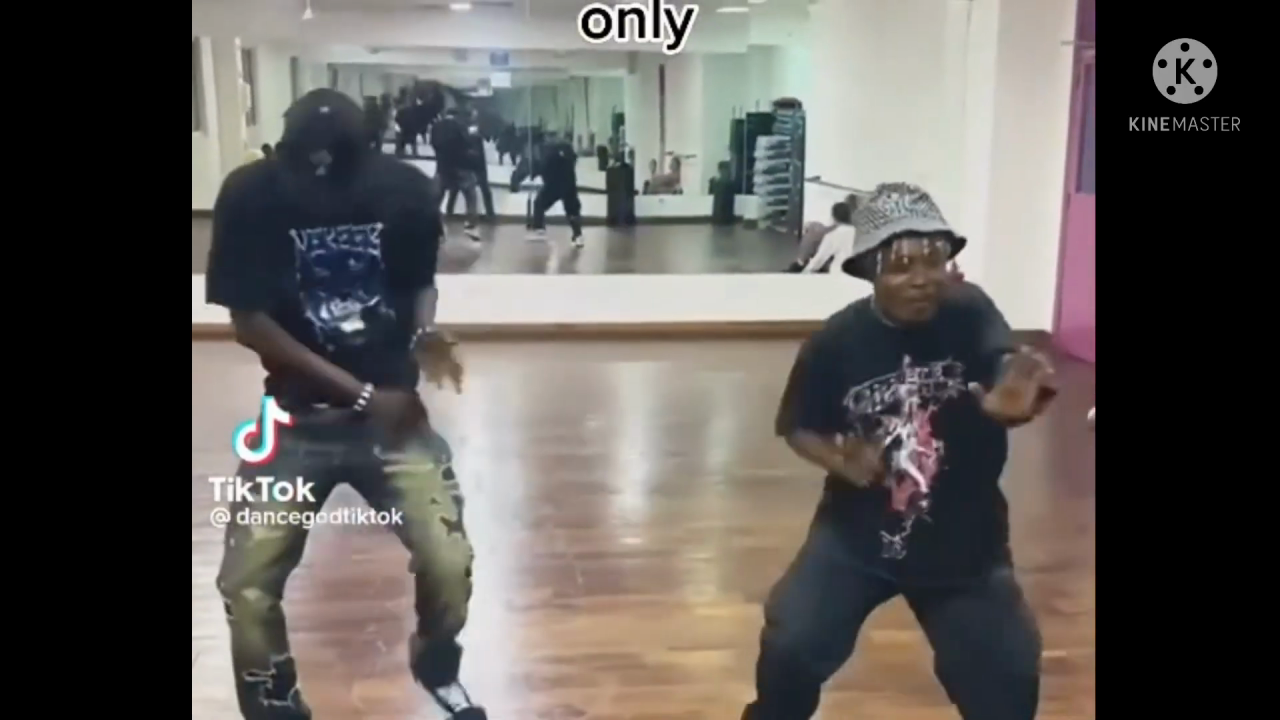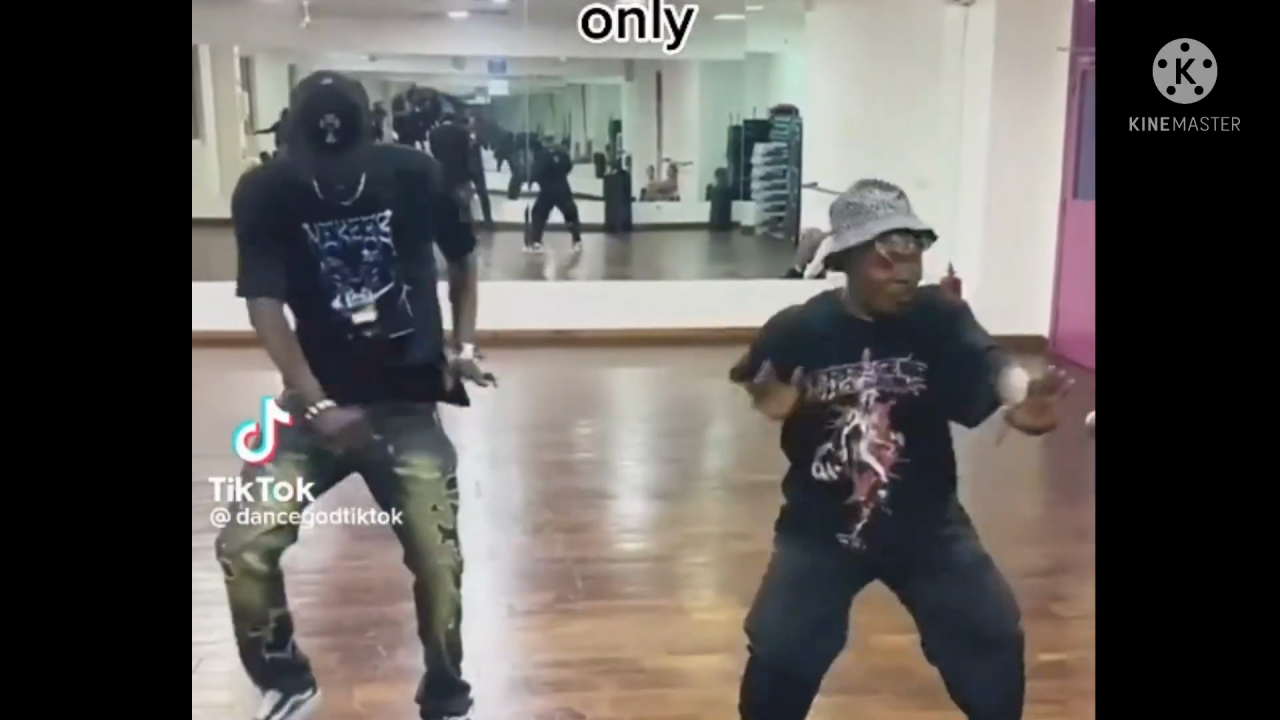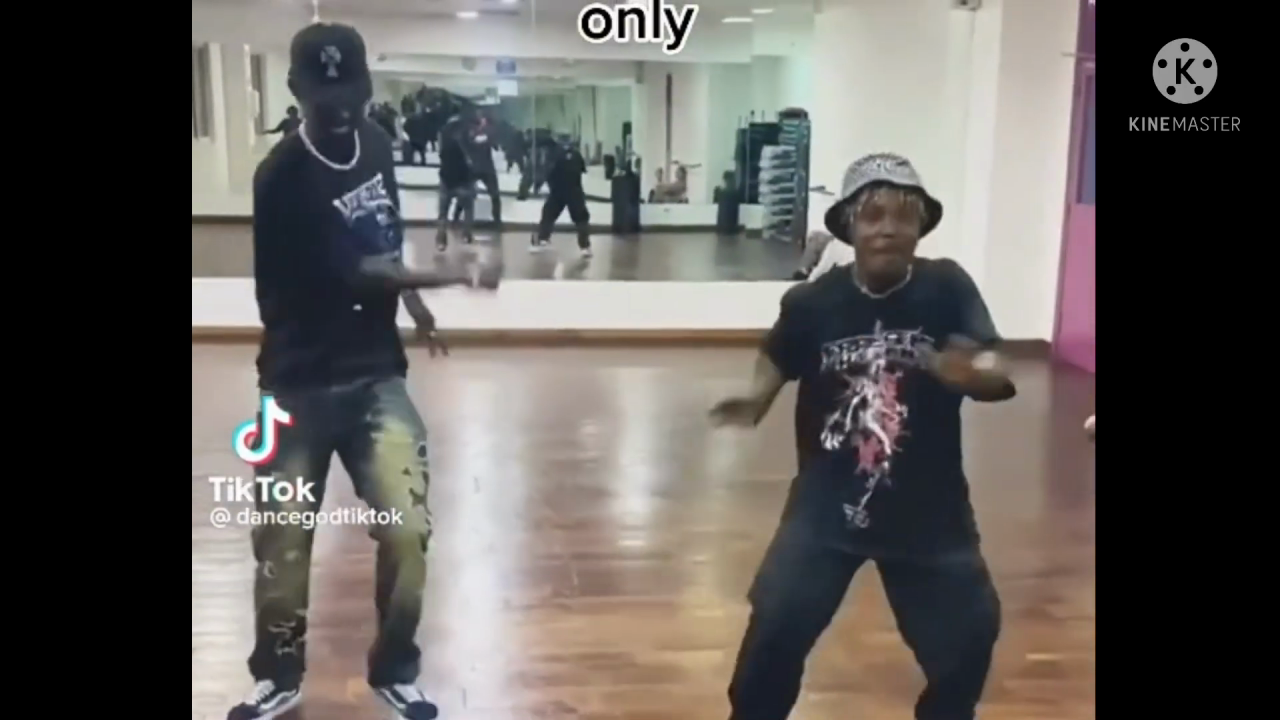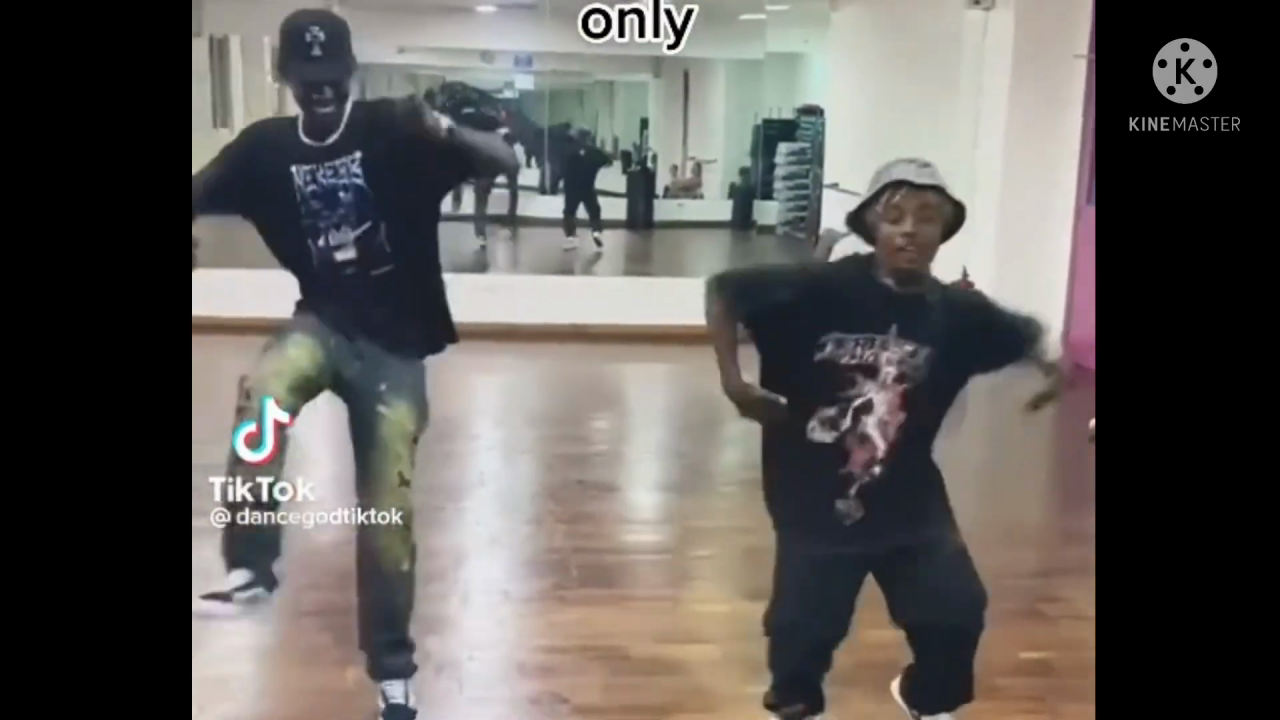
dt=0.4s
person 1, frame 1
left shoulder: (405, 190)
right shoulder: (247, 197)
right elbow: (248, 321)
left wrist: (428, 332)
right wrist: (355, 391)
left hip: (390, 411)
right hip: (297, 415)
left knee: (446, 564)
right knee: (247, 582)
left ankle: (438, 668)
person 1, frame 2
left shoulder: (412, 174)
right shoulder: (264, 195)
left elbow: (460, 252)
right elbow: (267, 311)
left wrist: (461, 343)
right wrist: (316, 408)
left hip: (406, 404)
right hip: (315, 404)
left knee: (436, 563)
right knee: (244, 547)
person 1, frame 3
left shoulder: (370, 146)
right shoulder: (283, 176)
right elbow: (361, 270)
left wrist: (415, 307)
right wrist: (463, 277)
left hip: (376, 376)
right hip: (298, 380)
left knee: (404, 530)
right knee: (283, 541)
person 1, frame 4
left shoulder: (392, 126)
right shoulder: (262, 147)
left elbow: (505, 161)
right elbow: (198, 201)
left wrist: (445, 134)
left hip: (399, 339)
right hip: (323, 323)
left knee: (387, 504)
right knee: (263, 392)
right ankle: (252, 565)
person 2, frame 1
left shoulder: (969, 311)
right shoulder: (837, 340)
left elbow: (1012, 366)
right elbow: (796, 424)
left wrist: (1022, 397)
right wrist: (837, 460)
left hip: (963, 538)
right hip: (859, 531)
left knee: (1010, 672)
right knee: (790, 651)
person 2, frame 2
left shoulder: (940, 317)
right shoulder: (799, 327)
left elbow: (990, 365)
right elbow: (755, 380)
left wrist: (1026, 403)
right wrist: (772, 400)
left hip: (924, 522)
right hip: (820, 526)
left knee: (993, 636)
right knee: (780, 651)
person 2, frame 3
left shoulder: (949, 289)
right shoulder: (816, 299)
left elbow: (999, 378)
right elbow: (779, 353)
left wrist: (978, 370)
right wrist: (757, 401)
left hip: (928, 504)
right hip: (831, 497)
left knee: (968, 630)
right knee: (779, 616)
person 2, frame 4
left shoulder: (957, 308)
right shoulder: (832, 284)
left elbow: (1023, 336)
right elbow: (723, 290)
left wrist: (1056, 366)
right wrist: (733, 379)
left hip: (907, 494)
right hip: (813, 490)
left knee: (956, 612)
right knee: (806, 628)
